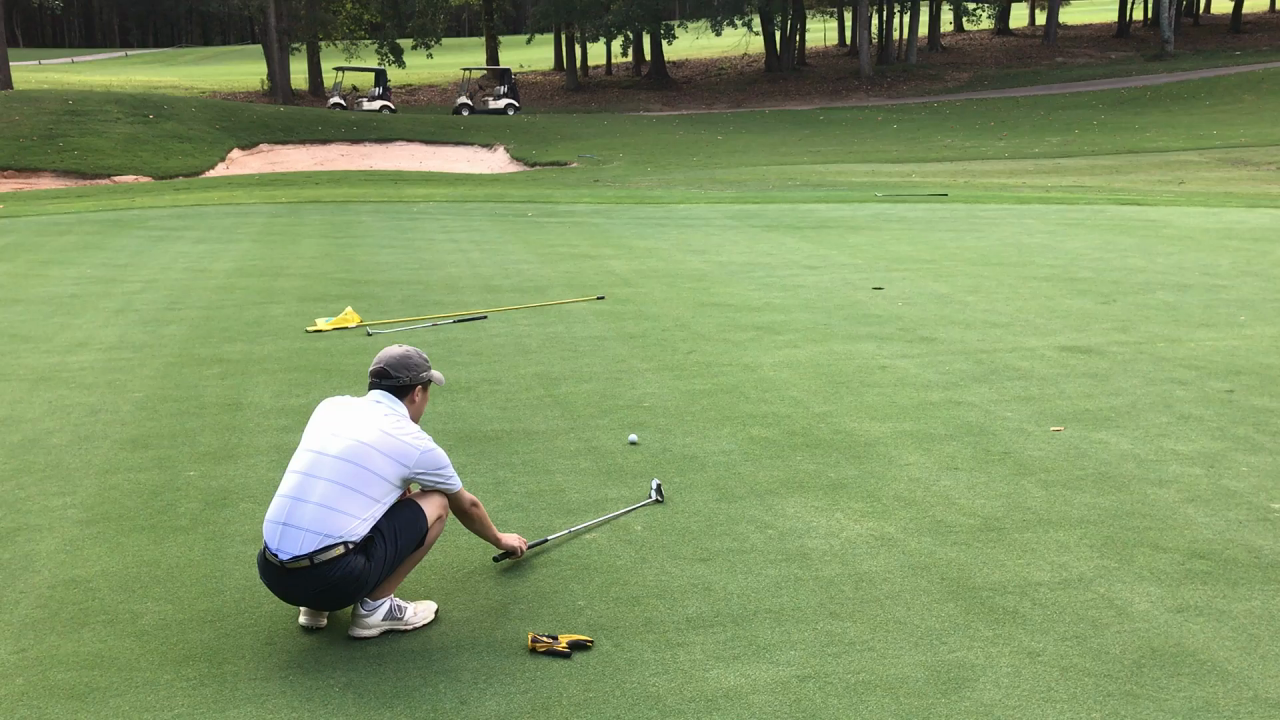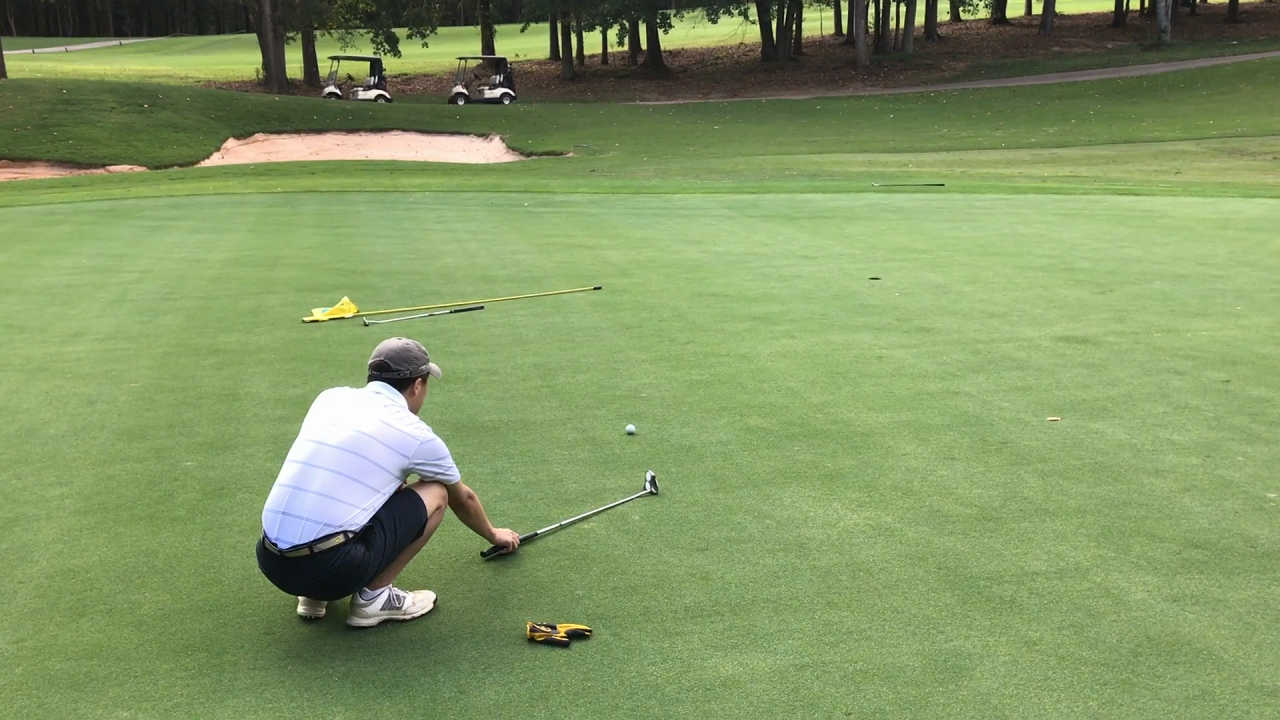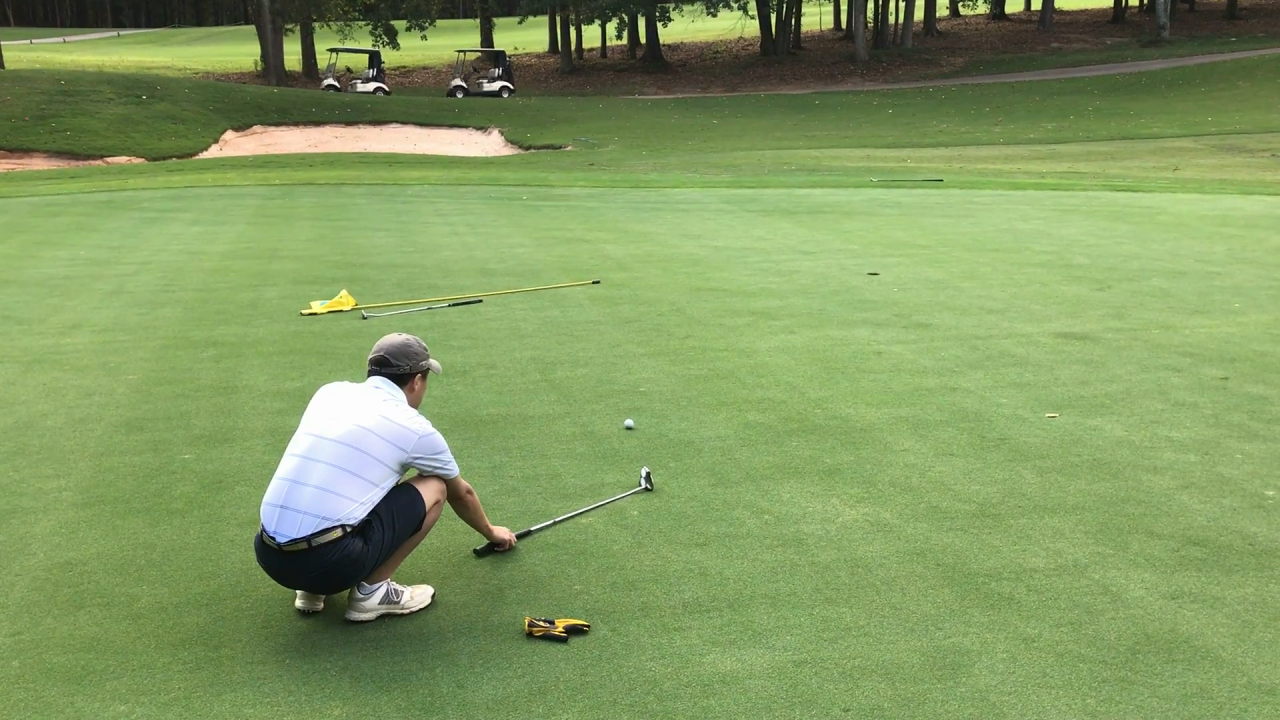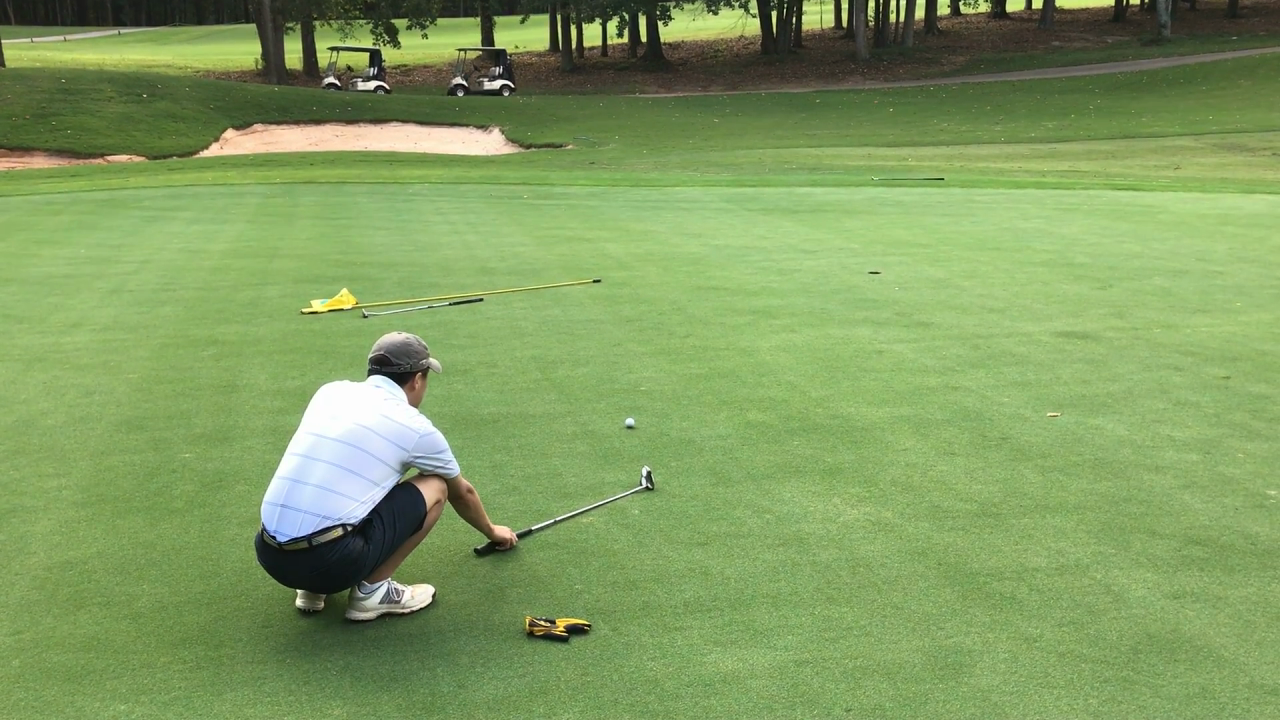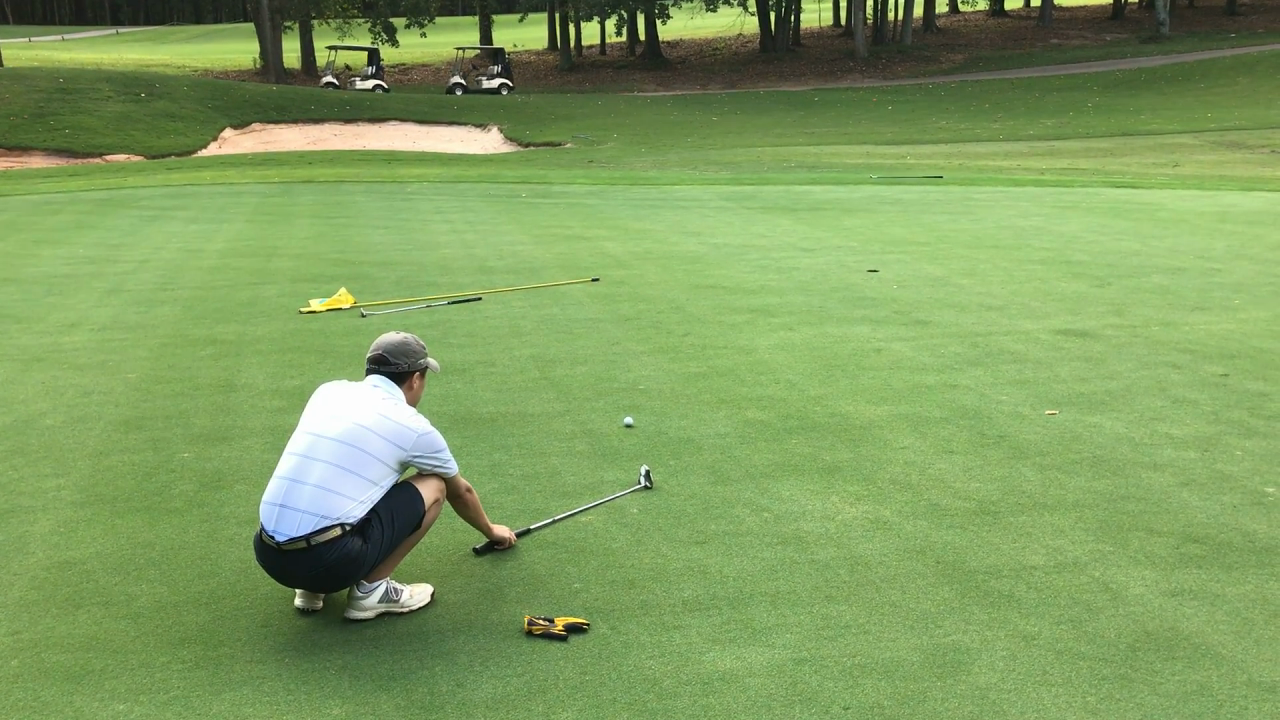
dt=0.5s
person 1, frame 1
left shoulder: (329, 407)
right shoulder: (414, 443)
right elbow: (466, 507)
right wrist: (499, 539)
left hip: (272, 572)
right hip: (332, 578)
right knee: (436, 503)
left ankle: (315, 605)
right ankle: (374, 608)
person 1, frame 2
left shoulder: (330, 397)
right shoulder: (415, 433)
right elbow: (463, 499)
right wrist: (492, 534)
left hip: (270, 562)
right hip: (331, 568)
right knee: (436, 494)
left ankle: (313, 596)
right ankle: (373, 598)
person 1, frame 3
left shoulder: (330, 392)
right shoulder: (414, 427)
right elbow: (461, 494)
right wrist: (491, 532)
left hip: (269, 555)
right hip: (328, 560)
right knee: (434, 489)
left ankle: (312, 589)
right ankle: (371, 592)
person 1, frame 4
left shoulder: (330, 391)
right shoulder: (415, 427)
right elbow: (462, 494)
right wrist: (491, 531)
left hip: (270, 554)
right hip: (329, 560)
right knee: (435, 487)
left ankle: (313, 587)
right ankle: (372, 591)
person 1, frame 5
left shoulder: (328, 391)
right shoulder: (412, 425)
right elbow: (460, 493)
right wrist: (491, 531)
left hip: (268, 554)
right hip: (328, 560)
right knee: (434, 487)
left ankle: (312, 588)
right ankle: (371, 590)
